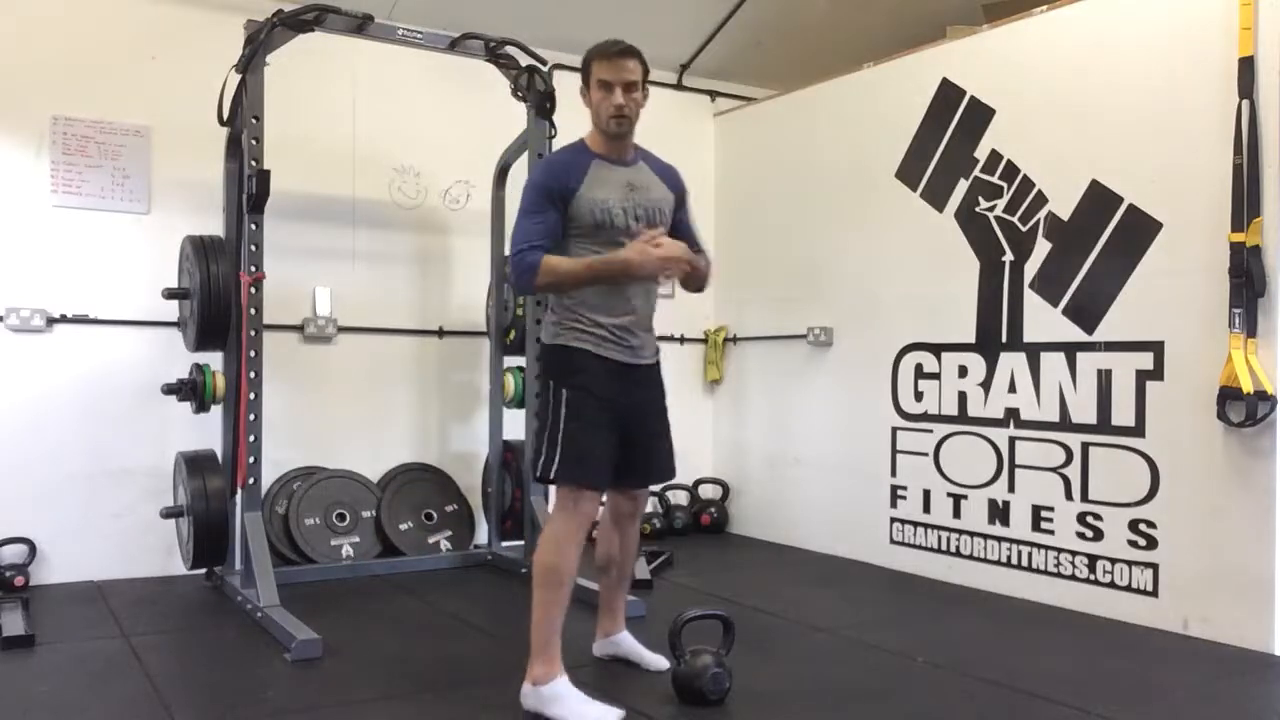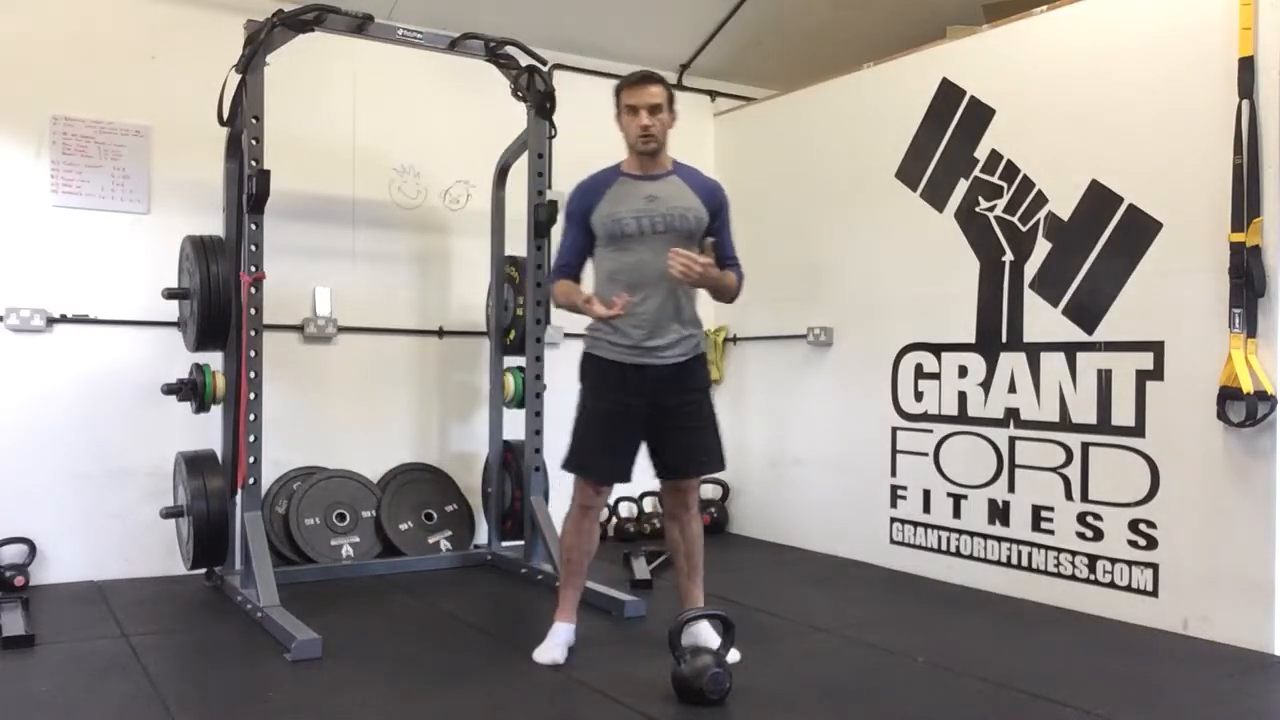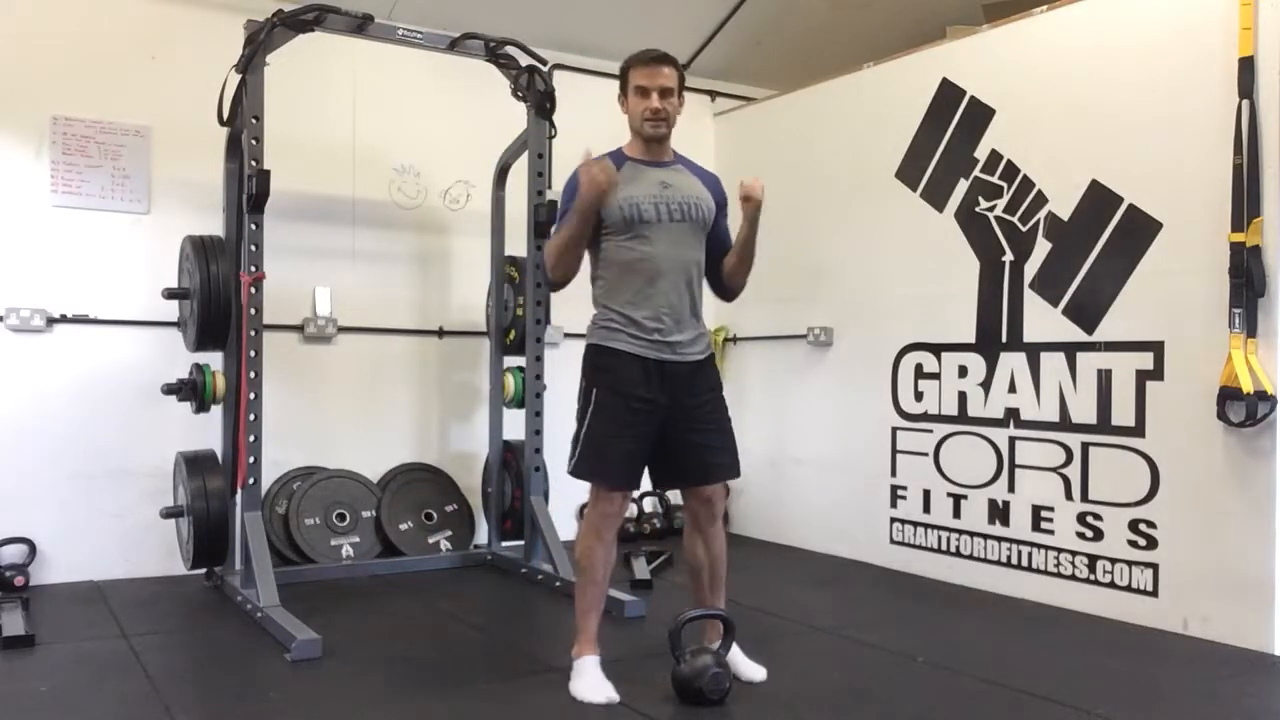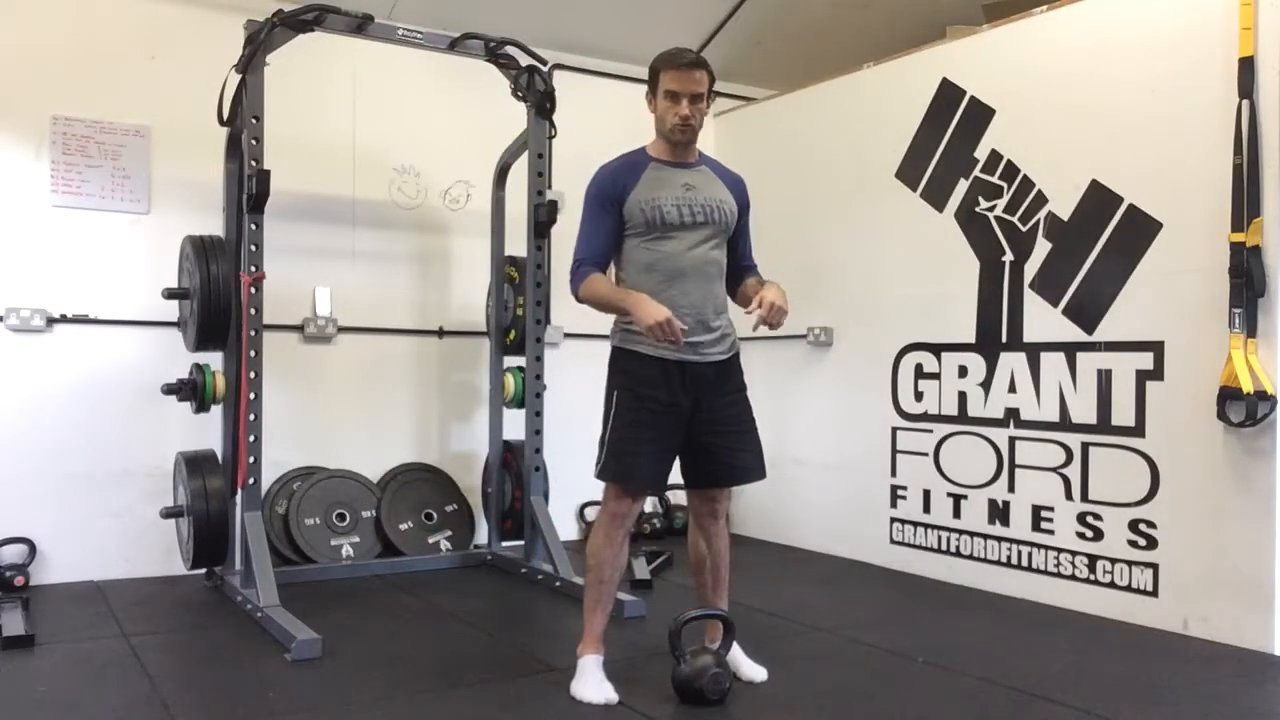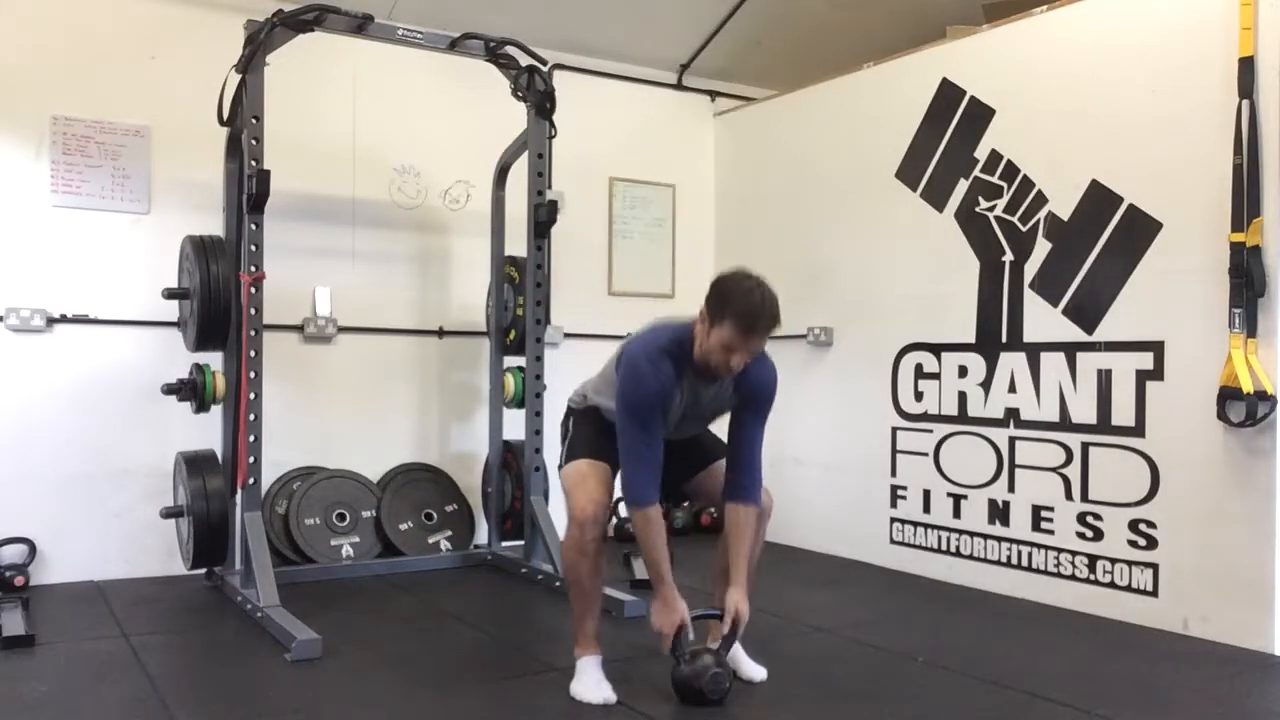
dt=1s
person 1, frame 1
left shoulder: (665, 177)
right shoulder: (558, 172)
left elbow: (697, 276)
right elbow: (526, 270)
left wrist: (683, 255)
right wrist: (619, 261)
left hip: (640, 361)
right hip: (579, 359)
left knee: (629, 503)
right knee: (577, 504)
left ankle: (611, 630)
person 1, frame 2
left shoulder: (705, 192)
right shoulder: (590, 195)
left elbow: (732, 285)
right elbow: (560, 277)
left wrist: (708, 275)
right wrist: (582, 301)
left hip: (681, 365)
right hip: (612, 365)
left knee: (684, 496)
right knee: (588, 496)
left ankle: (695, 620)
right ankle: (564, 622)
person 1, frame 3
left shoulder: (706, 186)
right shoulder: (595, 176)
left elbow: (726, 285)
right elbow: (553, 274)
left wrist: (750, 227)
right wrist: (582, 209)
left hip: (693, 363)
right hip: (621, 360)
left knee: (709, 503)
right knee: (607, 504)
left ankle: (713, 638)
right ankle: (586, 654)
person 1, frame 4
left shoulder: (730, 186)
right shoulder: (617, 179)
right elbow: (584, 277)
left wrist: (766, 288)
right wrist: (635, 300)
left hip: (718, 367)
right hip: (644, 365)
left knee: (712, 507)
right knee: (621, 506)
left ankle: (716, 640)
right ankle: (590, 654)
person 1, frame 5
left shoulder: (758, 376)
right shoulder: (649, 360)
left elbow: (742, 478)
right elbow: (641, 484)
left wrist: (737, 585)
right wrist: (665, 593)
left hip: (677, 433)
right hip: (600, 421)
left knee: (758, 504)
right knee: (588, 512)
left ankle: (721, 639)
right ankle: (587, 656)
